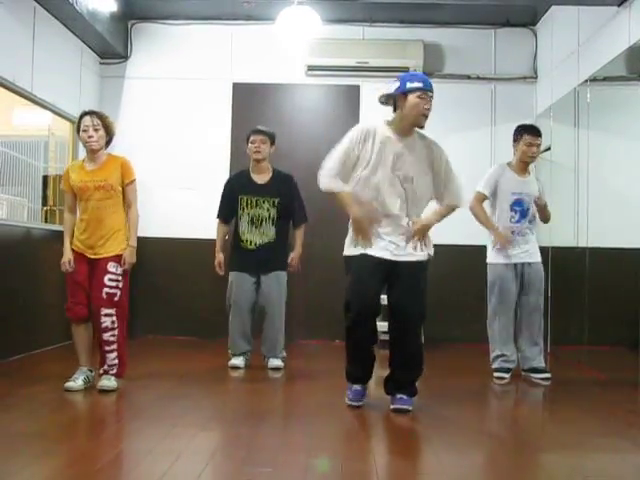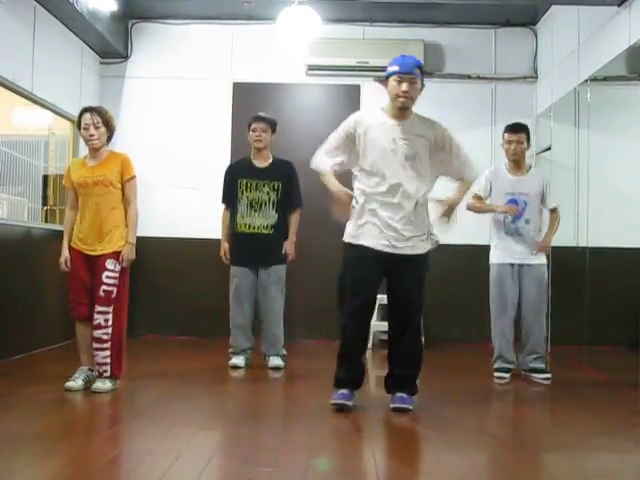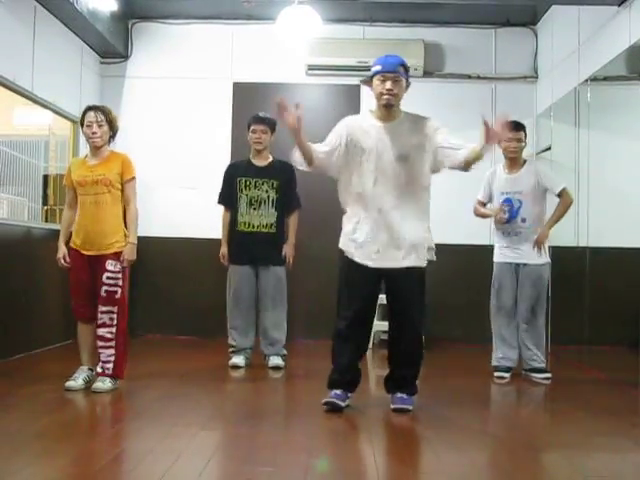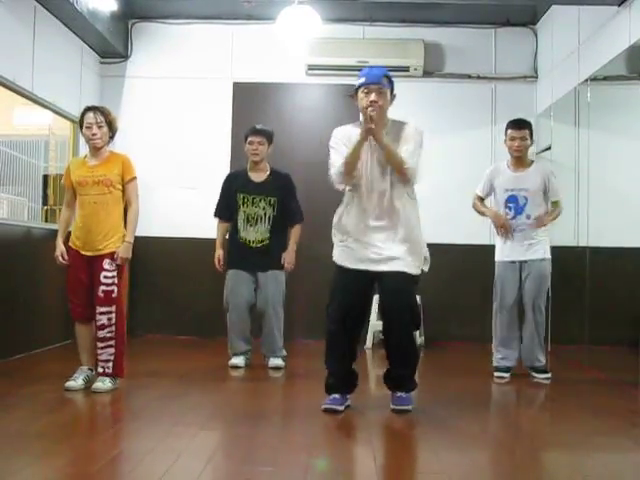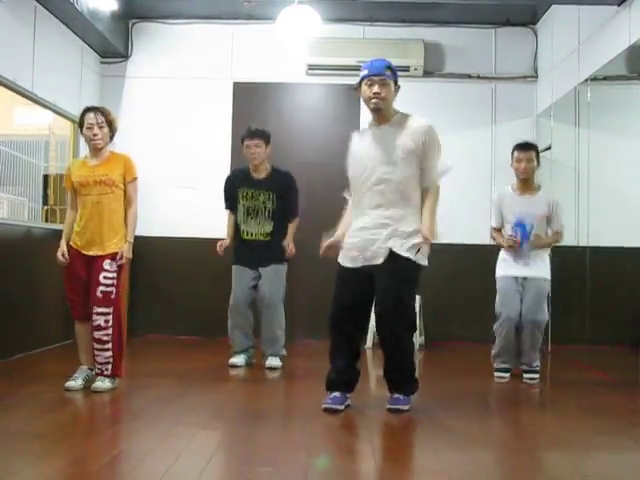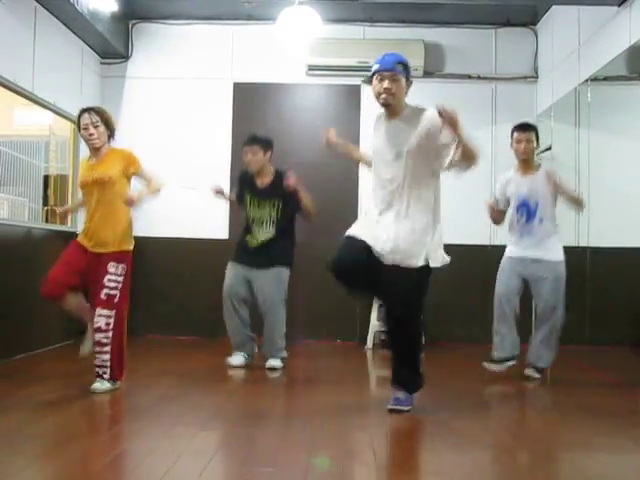
dt=0.2s
person 1, frame 1
left shoulder: (431, 150)
right shoulder: (366, 133)
left elbow: (452, 198)
right elbow: (328, 177)
left wrist: (429, 221)
right wrist: (354, 212)
left hip: (410, 249)
right hip: (366, 245)
left knee: (408, 320)
right knee: (360, 312)
left ankle: (402, 388)
right ankle: (358, 379)
person 1, frame 2
left shoulder: (435, 132)
right shoulder: (360, 123)
left elbow: (465, 171)
right elbow: (323, 158)
left wrist: (455, 197)
right wrist: (334, 186)
left hip: (412, 240)
right hip: (365, 234)
left knee: (408, 316)
right knee: (355, 310)
left ankle: (402, 386)
right ankle: (346, 384)
person 1, frame 3
left shoulder: (424, 128)
right shoulder: (351, 127)
left elbow: (460, 160)
right elbow: (315, 162)
left wrist: (483, 146)
right wrist: (297, 135)
left hip: (409, 245)
right hip: (361, 242)
left knee: (407, 321)
right knee: (351, 317)
left ankle: (402, 387)
right ankle: (340, 385)
person 1, frame 4
left shoulder: (408, 132)
right shoulder: (343, 135)
left elbow: (406, 174)
right elbow: (343, 178)
left wrist: (379, 136)
right wrist: (363, 136)
left hip: (398, 247)
right hip: (353, 246)
left knee: (399, 318)
right knee: (341, 321)
left ankle: (402, 385)
right ankle: (339, 388)
person 1, frame 5
left shoulder: (419, 130)
right shoulder: (358, 140)
left elbow: (431, 187)
right elbow: (355, 197)
left wrist: (428, 225)
right wrist: (339, 234)
left hip: (401, 242)
right hip: (357, 244)
left knee: (394, 320)
right knee: (344, 317)
left ankle: (401, 387)
right ankle: (340, 386)
person 1, frame 6
left shoulder: (430, 121)
right shoulder: (378, 124)
left elbow: (468, 161)
left wrist: (456, 129)
right wrist: (345, 148)
left hip: (414, 238)
right hip: (374, 227)
left knee: (404, 317)
right knee: (343, 265)
left ankle: (405, 386)
right ankle: (385, 296)
person 2, frame 1
left shoulder: (121, 165)
right shoulder: (71, 171)
left elbow: (131, 208)
right elbow: (69, 212)
left wrist: (132, 245)
right wrist: (66, 248)
left hip: (113, 250)
right hip: (81, 251)
left knee: (107, 310)
right knee: (77, 310)
left ankle: (111, 370)
right ankle: (84, 369)
person 2, frame 2
left shoulder: (121, 161)
right shoulder: (74, 168)
left elbow: (131, 205)
right elbow: (71, 209)
left wrist: (131, 243)
right wrist: (65, 246)
left hip: (112, 247)
right hip: (80, 248)
left knee: (105, 310)
right knee: (81, 310)
left ankle: (108, 373)
right ankle: (86, 368)
person 2, frame 3
left shoulder: (122, 161)
right shoulder: (75, 167)
left elbow: (131, 205)
right elbow: (70, 207)
left wrist: (131, 242)
right wrist: (61, 242)
left hip: (112, 248)
right hip: (80, 248)
left knee: (109, 311)
right knee: (83, 311)
left ankle: (109, 372)
right ankle: (86, 368)
person 2, frame 4
left shoulder: (122, 162)
right shoulder: (74, 167)
left elbow: (132, 205)
right elbow: (68, 207)
left wrist: (128, 242)
right wrist: (59, 240)
left hip: (110, 247)
right hip: (78, 248)
left knee: (107, 311)
right knee: (80, 310)
left ankle: (109, 372)
right ankle: (86, 369)
person 2, frame 5
left shoulder: (123, 162)
right shoulder: (75, 168)
left elbow: (132, 205)
right elbow: (73, 209)
left wrist: (129, 242)
right wrist: (63, 241)
left hip: (111, 248)
right hip: (79, 248)
left knee: (104, 310)
right knee: (80, 310)
left ankle: (108, 372)
right ankle: (86, 368)
person 2, frame 6
left shoulder: (124, 157)
right shoulder: (84, 166)
left elbow: (154, 184)
left wrist: (139, 195)
right wrist: (72, 207)
left hip: (116, 246)
right hip: (86, 243)
left knee: (107, 310)
right knee: (53, 286)
left ankle: (109, 375)
right ankle: (93, 325)
person 3, frame 1
left shoulder: (535, 181)
right shoulder: (498, 172)
left elbow: (545, 219)
right elbow: (475, 204)
left wrist: (543, 206)
right wrist: (496, 231)
left hip: (531, 256)
right hip: (502, 255)
left knee: (532, 311)
right knee: (501, 309)
left ankle: (533, 363)
right ankle: (502, 361)
person 3, frame 2
left shoulder: (539, 177)
right shoulder: (494, 174)
left elbow: (554, 212)
right elbow: (472, 203)
left wrist: (549, 236)
right wrist: (497, 207)
left hip: (534, 257)
right hip: (503, 256)
left knee: (534, 311)
right knee: (502, 310)
left ankle: (534, 362)
right ankle: (504, 362)
person 3, frame 3
left shoulder: (537, 171)
right shoulder: (493, 174)
left elbow: (567, 198)
right elbow: (477, 207)
left wrist: (546, 228)
right wrist: (491, 213)
left hip: (535, 256)
right hip: (504, 255)
left knee: (531, 312)
right knee: (502, 309)
left ankle: (534, 362)
right ankle: (504, 361)
person 3, frame 4
left shoulder: (543, 171)
right shoulder: (495, 172)
left elbow: (556, 206)
right elbow: (476, 201)
left wrist: (547, 218)
right wrist: (491, 214)
left hip: (537, 252)
right hip: (506, 253)
left knee: (535, 307)
right knee: (504, 308)
left ankle: (535, 362)
right ankle: (503, 361)
person 3, frame 5
left shoulder: (549, 199)
right shoulder: (501, 197)
left elbow: (558, 234)
left wrist: (547, 241)
right wrist: (502, 241)
left hip: (537, 271)
right hip: (508, 270)
left knee: (534, 319)
right knee: (507, 317)
left ankle: (530, 363)
right ankle: (503, 362)
person 3, frame 6
left shoulder: (550, 175)
right shoulder: (506, 180)
left elbow: (579, 205)
right elbow: (498, 219)
left wrist: (561, 188)
right wrist: (493, 211)
left hip: (548, 256)
right hip: (516, 254)
left knee: (550, 309)
right knee: (504, 296)
left ankle: (538, 360)
right ankle: (504, 353)
person 4, frame 1
left shoulder: (285, 182)
right shoulder: (235, 182)
left elbow: (299, 221)
right elbow: (224, 220)
left wrist: (297, 250)
right wrist: (219, 250)
left hip: (275, 260)
right hip: (242, 259)
left knee: (274, 307)
right knee: (239, 306)
left ankle: (274, 353)
right ankle: (239, 352)
person 4, frame 2
left shoulder: (285, 169)
right shoulder: (235, 169)
left elbow: (294, 208)
right elbow: (228, 207)
left wrist: (291, 239)
right wrist: (224, 240)
left hip: (273, 250)
right hip: (241, 249)
left knee: (272, 302)
right knee: (240, 301)
left ankle: (274, 352)
right ankle: (240, 350)
person 4, frame 3
left shoulder: (284, 170)
right shoulder: (234, 170)
left elbow: (292, 211)
right elbow: (228, 209)
left wrist: (290, 242)
right wrist: (224, 243)
left hip: (272, 249)
right hip: (241, 248)
left knee: (273, 301)
right knee: (240, 300)
left ankle: (274, 351)
right ankle: (240, 350)
person 4, frame 4
left shoulder: (283, 181)
right shoulder: (233, 180)
left elbow: (295, 221)
right elbow: (224, 218)
left wrist: (291, 250)
right wrist: (219, 247)
left hip: (272, 259)
right hip: (239, 258)
left knee: (272, 306)
right knee: (236, 305)
left ankle: (274, 353)
right ankle: (240, 351)
person 4, frame 5
left shoulder: (284, 180)
right shoulder: (235, 179)
left elbow: (293, 216)
left wrist: (289, 239)
right wrist: (228, 239)
left hip: (273, 255)
right hip: (243, 254)
left knee: (271, 300)
right knee: (238, 301)
left ankle: (274, 352)
right ankle: (242, 350)
person 4, frame 6
left shoulder: (287, 183)
right shoulder: (244, 179)
left elbow: (309, 212)
left wrist: (298, 188)
right wrist: (226, 196)
left hip: (276, 260)
right hip: (245, 256)
left knee: (272, 303)
right knee: (232, 294)
left ankle: (275, 354)
right ankle: (242, 349)
